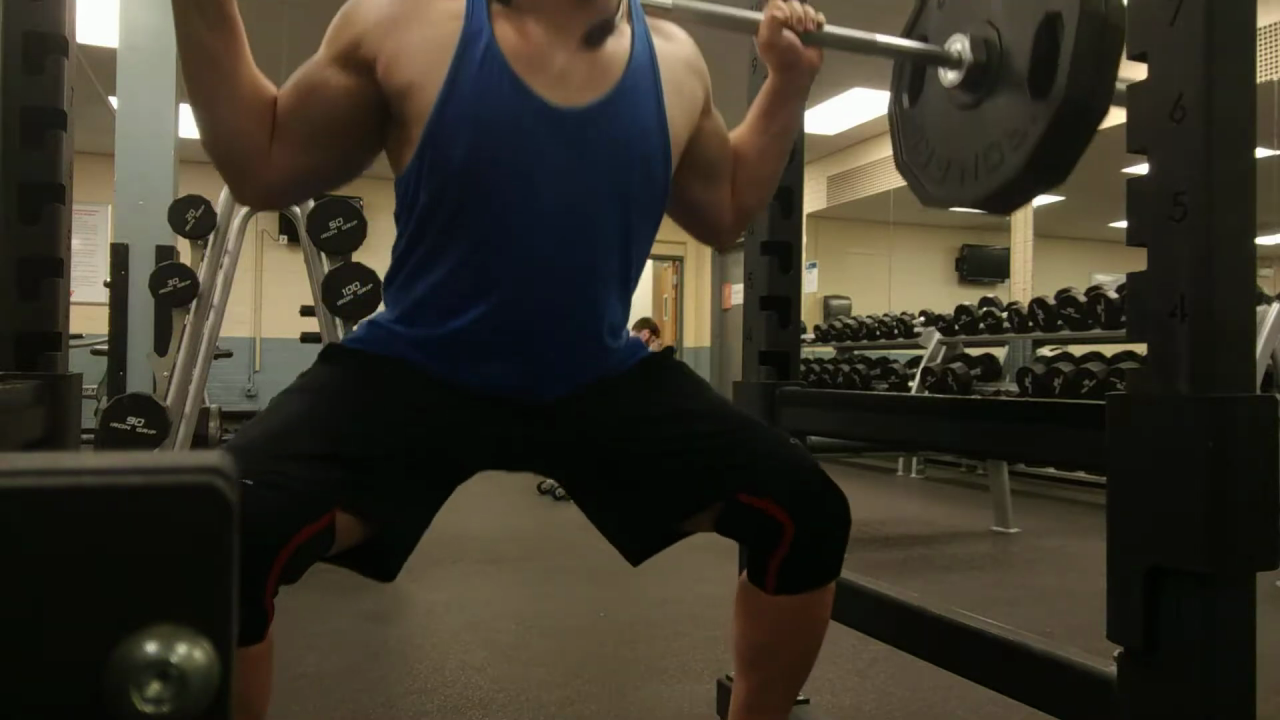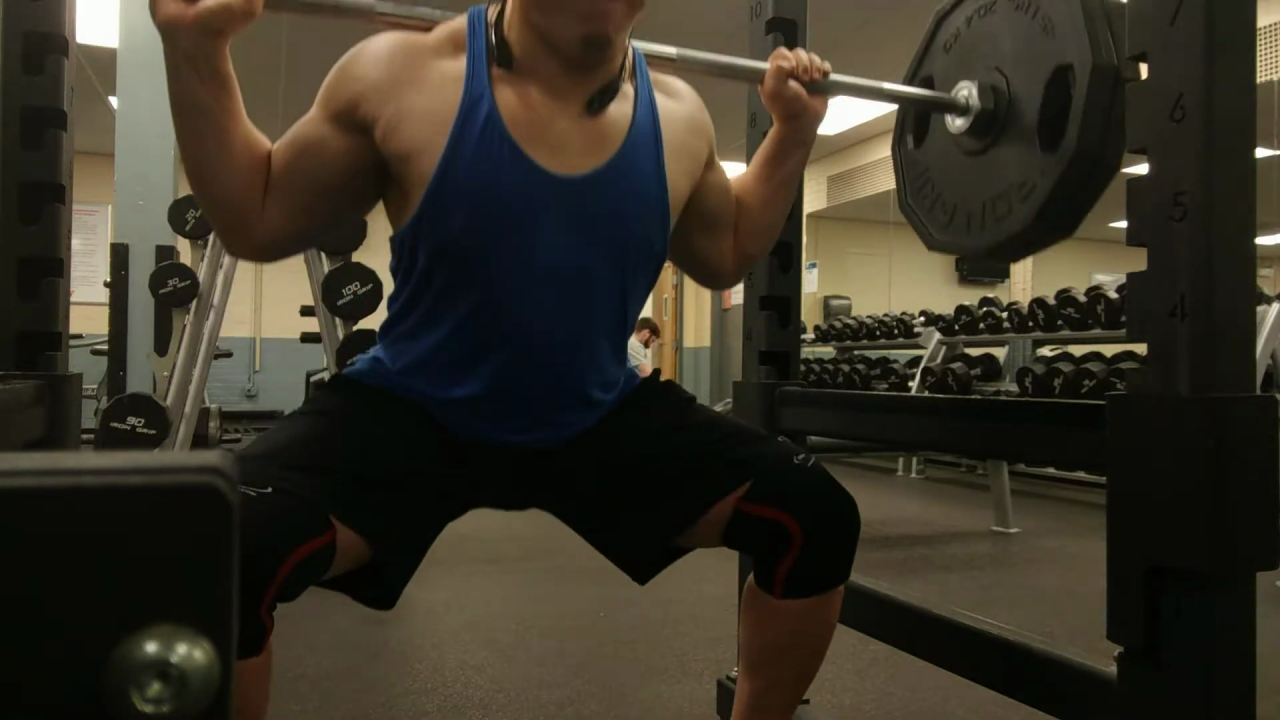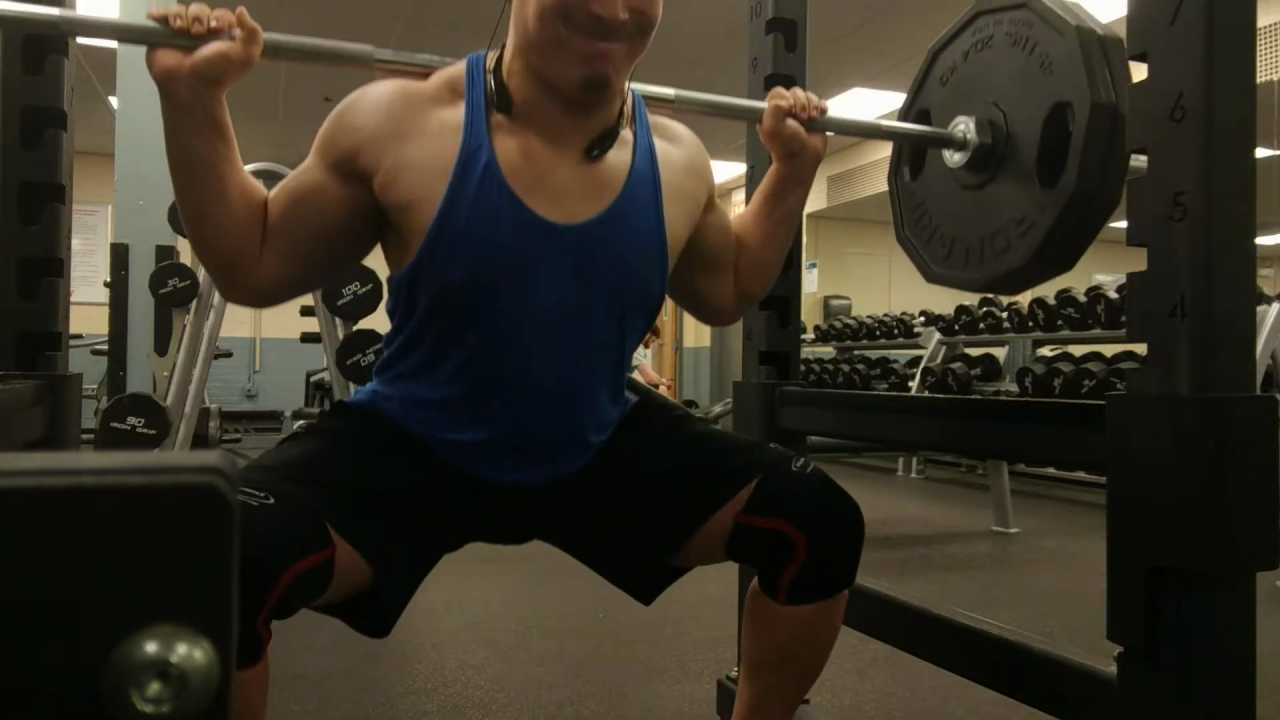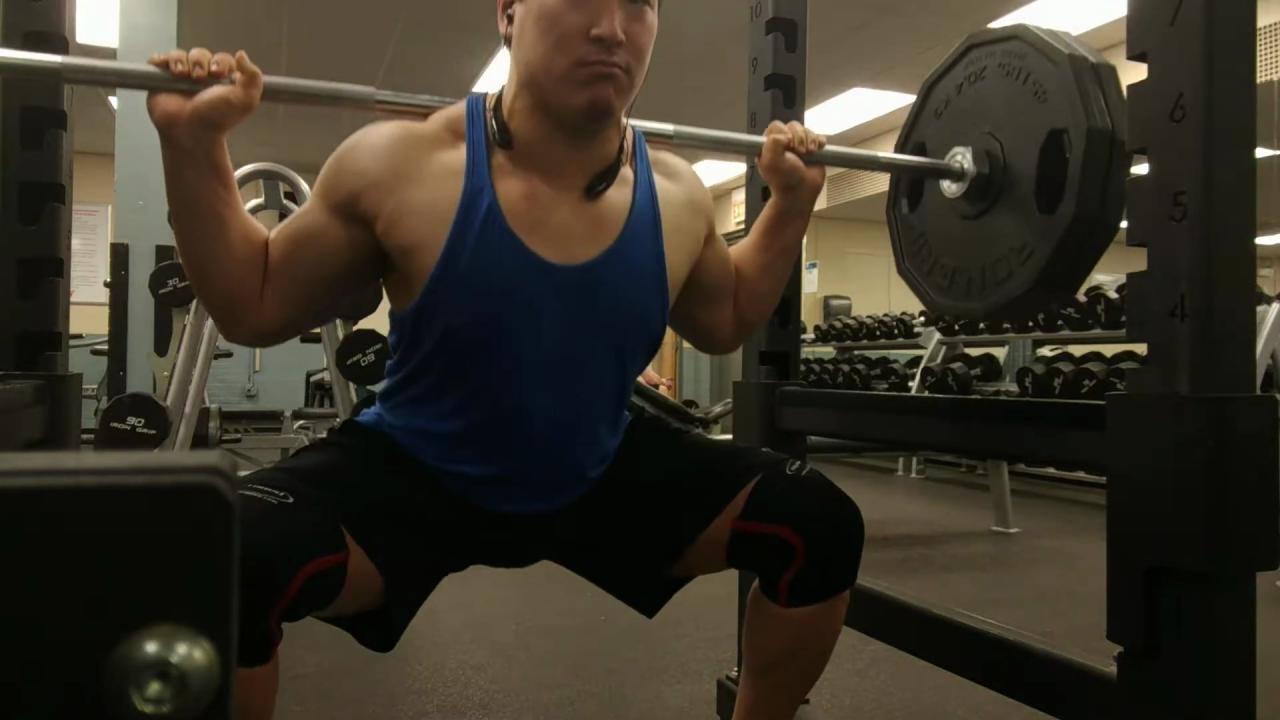
dt=0.3s
person 1, frame 1
left shoulder: (672, 63)
left elbow: (724, 209)
right elbow: (264, 166)
left wrist: (788, 81)
left hip: (602, 379)
right hip: (413, 373)
left knee: (808, 513)
right knee: (230, 534)
person 1, frame 2
left shoulder: (676, 118)
right shoulder: (403, 78)
left elbow: (726, 255)
right elbow: (258, 222)
left wrist: (791, 134)
left hip: (597, 417)
right hip: (411, 413)
left knee: (816, 518)
right knee: (227, 549)
person 1, frame 3
left shoulder: (675, 161)
right shoulder: (400, 124)
left elbow: (725, 291)
right elbow: (255, 267)
left wrist: (792, 170)
right wrist: (193, 103)
left hip: (596, 449)
right hip: (406, 446)
left knee: (821, 524)
person 1, frame 4
left shoulder: (675, 196)
right shoulder: (401, 166)
left elbow: (725, 321)
right elbow: (257, 307)
left wrist: (790, 205)
right wrist: (194, 148)
left hip: (596, 476)
right hip: (412, 474)
left knee: (820, 525)
right knee: (233, 561)
